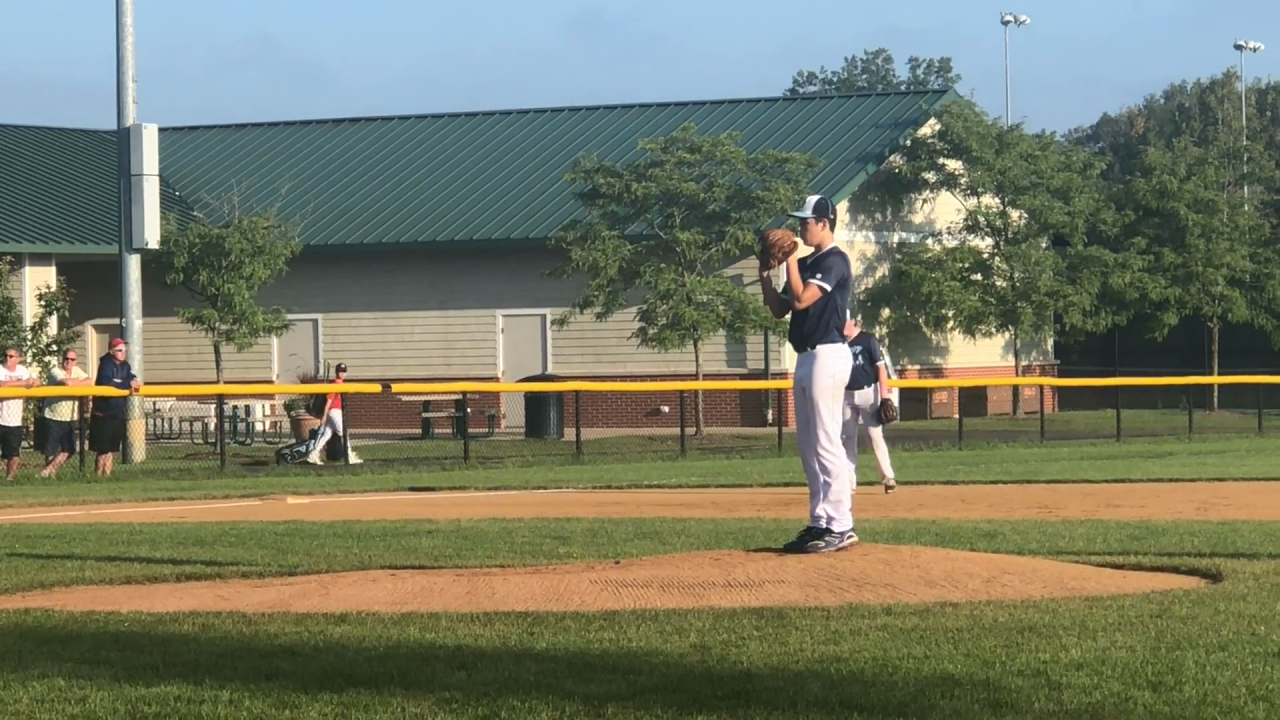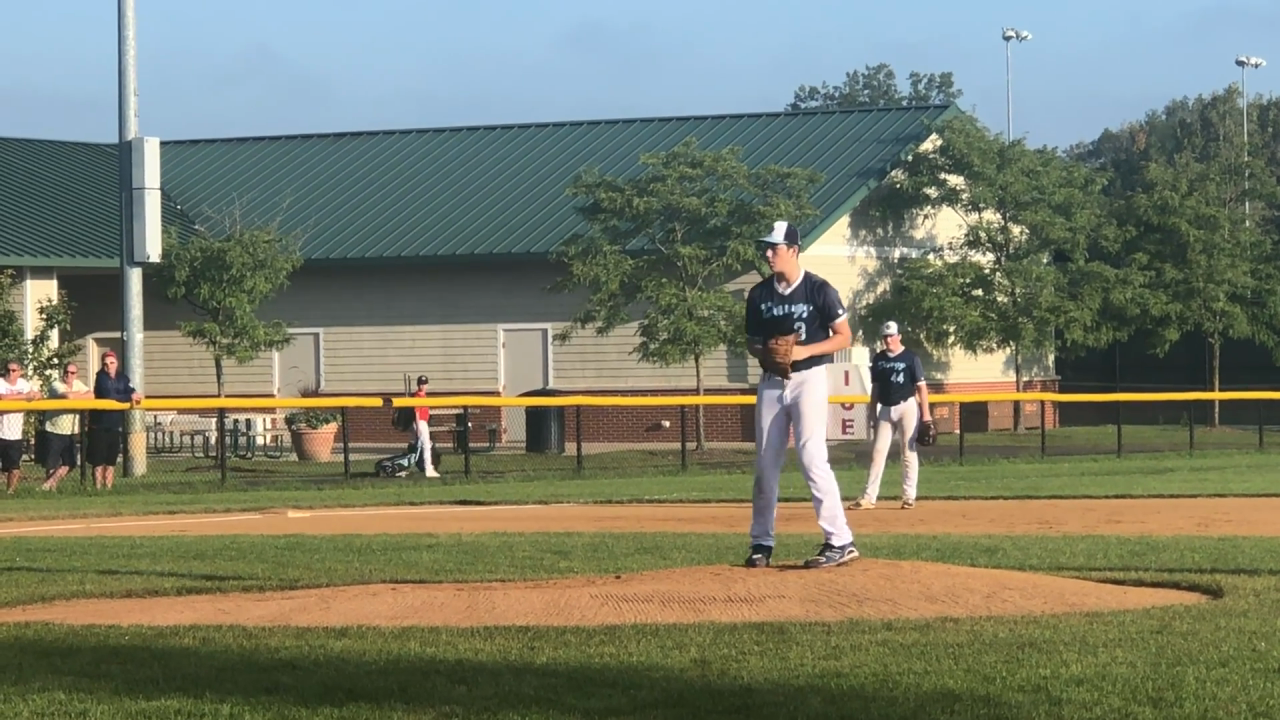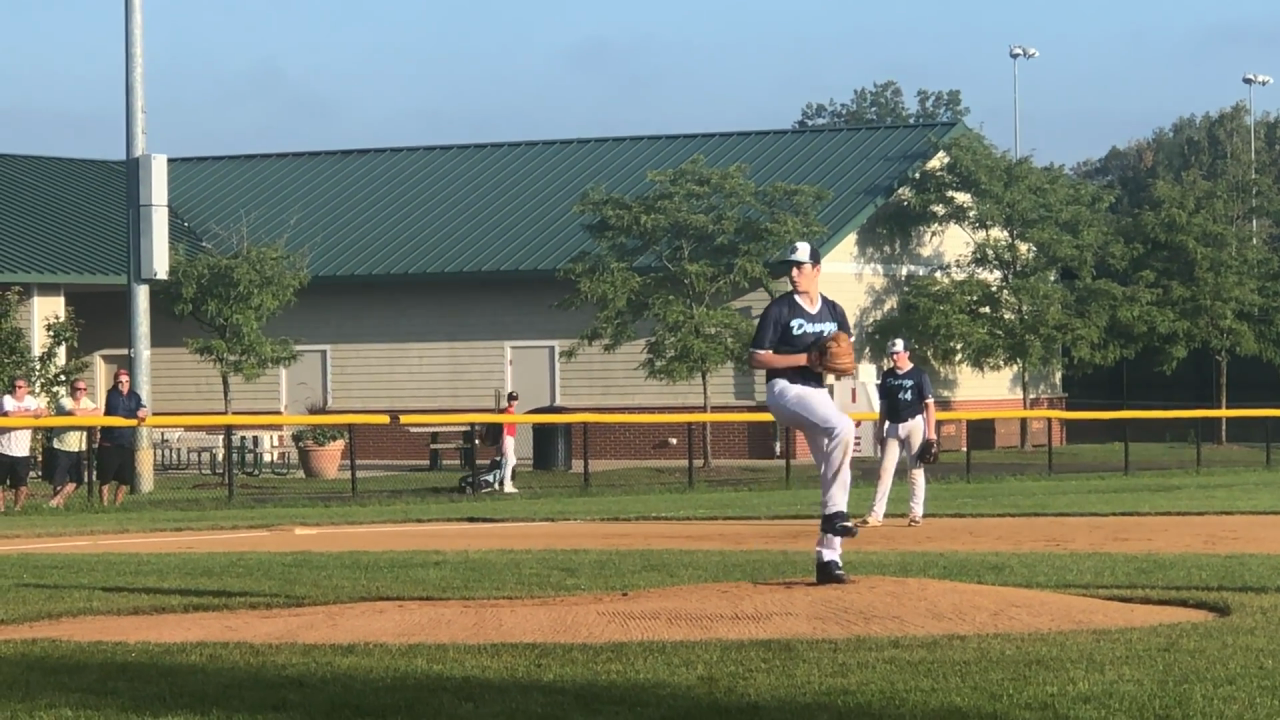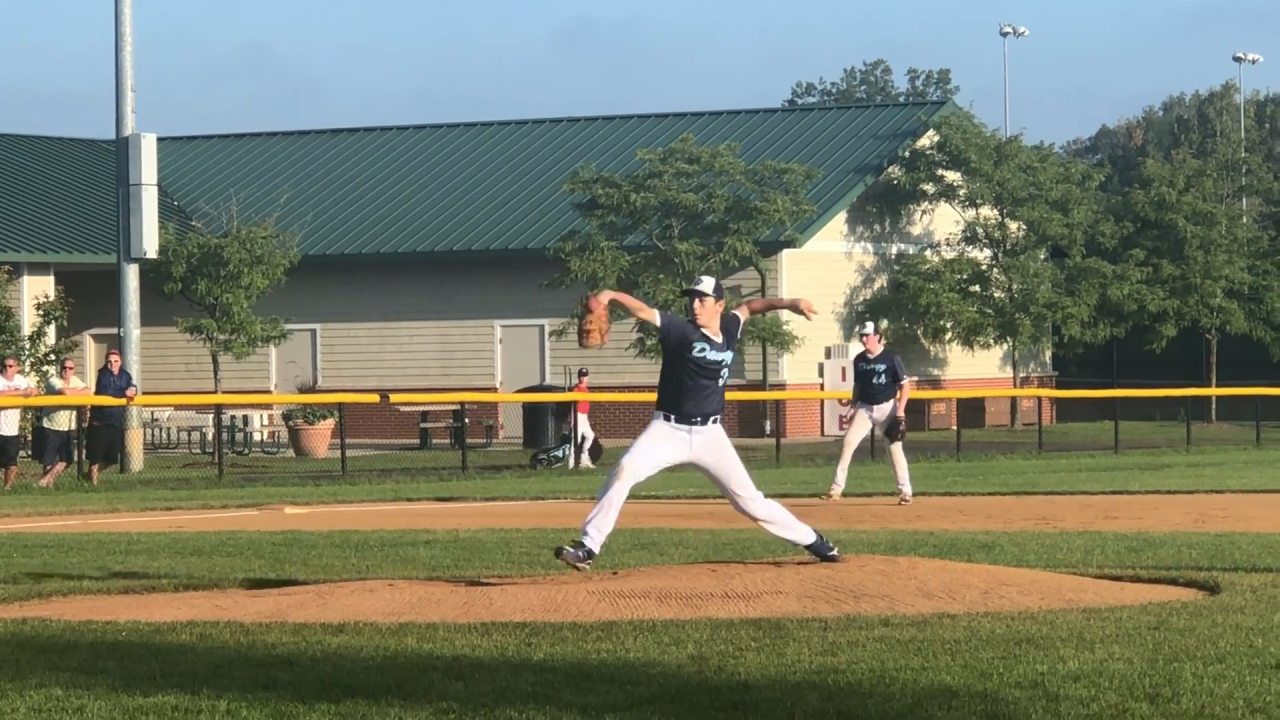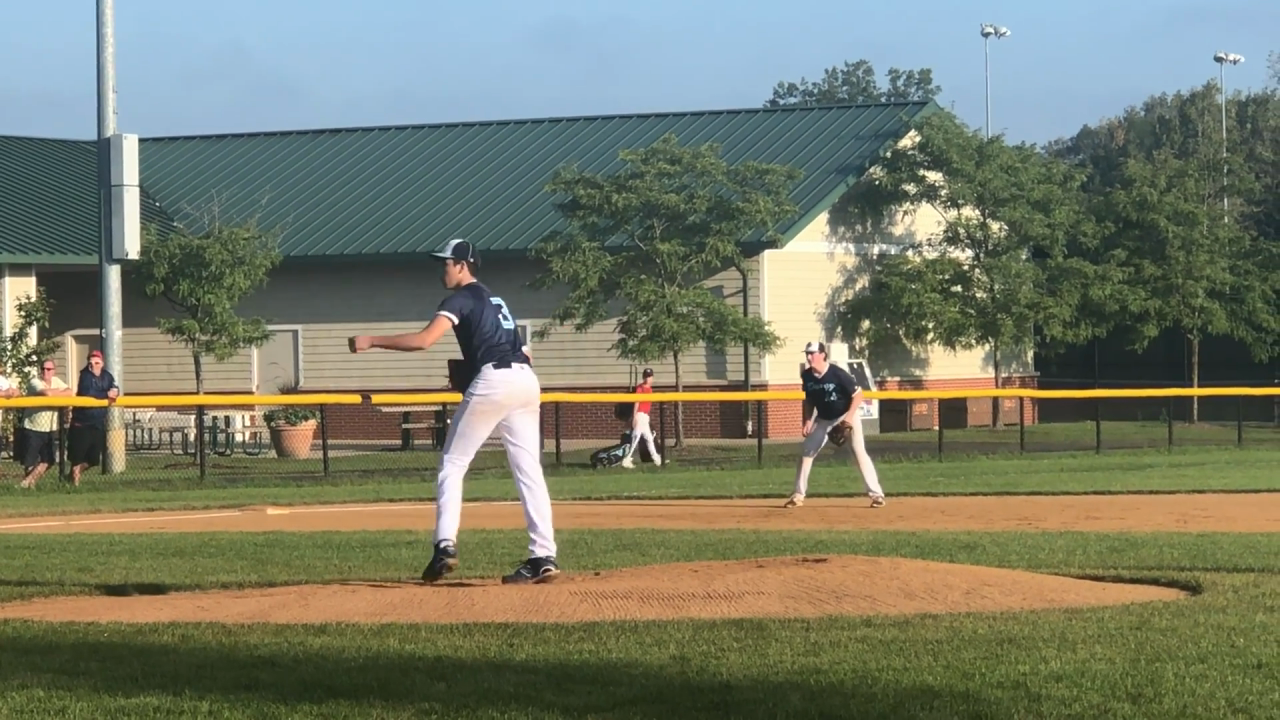
dt=1s
person 1, frame 1
left shoulder: (834, 260)
right shoulder: (806, 263)
left elbow: (801, 299)
right elbow: (779, 308)
left wrist: (790, 258)
right wrist: (765, 271)
left hip: (827, 356)
right hip: (806, 358)
left knee: (826, 443)
right knee: (808, 446)
left ankle: (841, 526)
right ankle: (820, 522)
person 1, frame 2
left shoulder: (819, 290)
right shoulder: (758, 294)
left elbow: (844, 337)
right elbow: (752, 341)
left wrist: (804, 351)
right wrist: (764, 355)
left hip: (810, 380)
right hip: (771, 383)
left knee: (812, 459)
right knee: (766, 465)
left ankle: (840, 541)
right ankle: (762, 542)
person 1, frame 3
left shoulder: (834, 311)
right shoulder: (776, 310)
right elbow: (758, 359)
right wrist: (805, 359)
left hip: (820, 394)
right hip: (786, 392)
left knee: (834, 470)
right knee: (843, 429)
left ankle: (828, 558)
right ankle: (833, 513)
person 1, frame 4
left shoulder: (730, 331)
right shoulder: (680, 329)
left elbow: (748, 307)
right elbow: (641, 308)
left wrist: (789, 303)
right wrist: (607, 295)
left hip: (707, 434)
right hip: (666, 431)
left knee: (749, 501)
right knee: (626, 470)
left ankle: (811, 540)
right ankle: (585, 548)
person 1, frame 5
left shoulder: (460, 299)
right shoulder: (496, 302)
left elbow: (423, 339)
right elbow: (524, 352)
left wrist: (372, 341)
left hip: (491, 383)
right hip: (525, 383)
left knee: (451, 467)
right knee: (528, 473)
left ankle: (445, 547)
right ankle: (542, 555)
